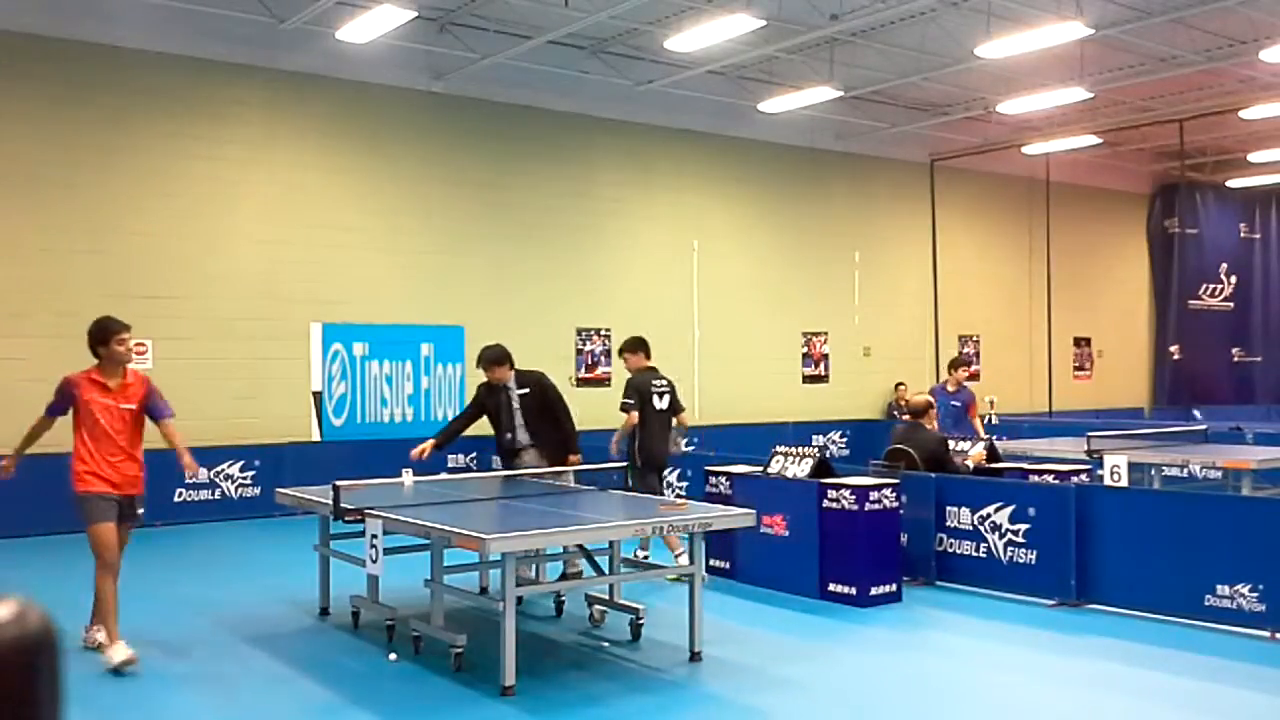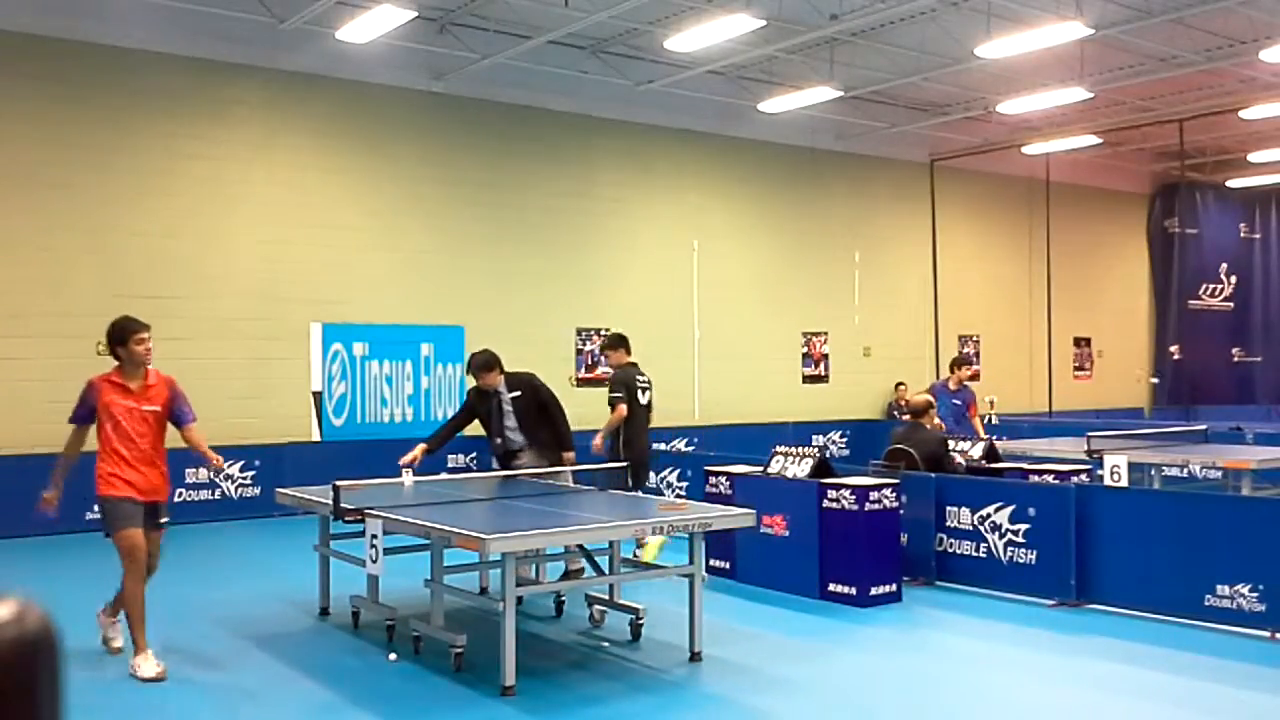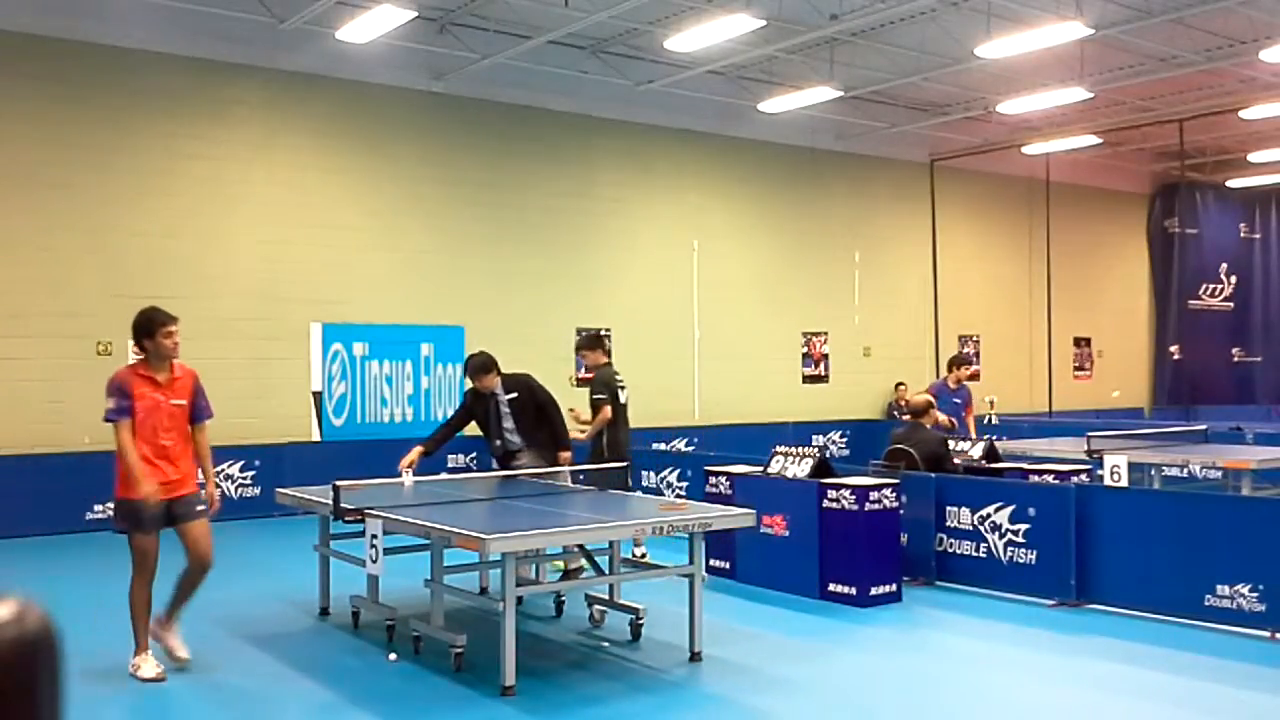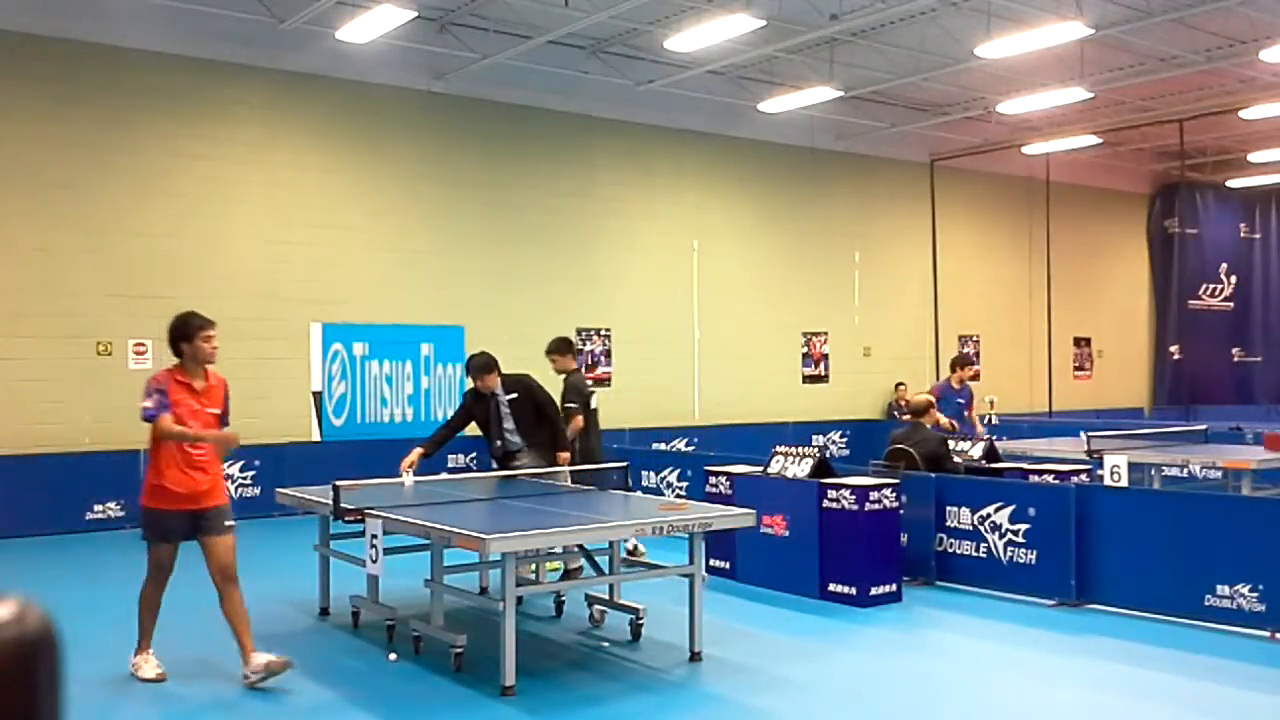
dt=0.2s
person 1, frame 1
left shoulder: (142, 384)
right shoulder: (74, 385)
left elbow: (165, 424)
right elbow: (46, 422)
left wrist: (184, 455)
left hip: (131, 484)
right hip: (93, 484)
left knee: (112, 561)
right knee: (108, 560)
left ankle: (95, 628)
right ankle: (113, 642)
person 1, frame 2
left shoulder: (166, 386)
right shoulder: (97, 388)
left elbow: (188, 428)
right elbow: (78, 437)
left wrist: (207, 453)
right wrist: (56, 485)
left hip: (155, 489)
right hip: (117, 489)
left knee: (147, 566)
right knee: (135, 564)
left ankle: (109, 614)
right ankle: (141, 653)
person 1, frame 3
left shoulder: (189, 378)
right shoulder: (123, 381)
left elbow: (199, 432)
right elbow: (123, 436)
left wrist: (210, 480)
right wrist: (140, 480)
left hip: (183, 485)
right hip: (138, 490)
left knee: (202, 559)
right knee: (145, 569)
left ankle: (166, 623)
right ankle: (141, 653)
person 1, frame 4
left shoulder: (219, 385)
right shoulder: (160, 384)
right elbow: (163, 429)
right wrist: (208, 438)
left hip: (211, 497)
right hip: (165, 498)
left knee: (227, 576)
right knee: (158, 576)
left ankle: (251, 662)
right ankle: (143, 652)
person 2, frame 1
left shoulder: (536, 381)
right shoulder: (486, 392)
left elbow: (562, 414)
right elbow: (464, 419)
left wrist: (572, 449)
right wrist: (435, 441)
left hip: (548, 455)
right hip: (516, 460)
left ankle: (572, 568)
right ankle: (523, 573)
person 2, frame 2
left shoulder: (526, 382)
right shoulder: (477, 396)
left elbow: (555, 411)
right elbow: (455, 424)
left wrist: (567, 447)
right wrist: (424, 446)
left hip: (546, 455)
right hip: (514, 461)
left ankle: (574, 565)
right ankle: (523, 572)
person 2, frame 3
left shoulder: (523, 383)
right shoulder: (473, 398)
left elbow: (551, 410)
right elbow: (451, 426)
left wrist: (563, 446)
right wrist: (420, 449)
left hip: (545, 454)
right hip: (513, 462)
left ankle: (573, 565)
right ankle: (522, 572)
person 2, frame 4
left shoulder: (523, 384)
right shoulder: (473, 399)
left elbow: (551, 411)
right elbow: (450, 427)
left wrist: (562, 447)
right wrist: (421, 450)
left hip: (544, 454)
right hip: (512, 462)
left ankle: (573, 564)
person 3, frame 1
left shoulder: (635, 383)
right shoulder: (667, 383)
left elbow: (633, 419)
right elbow: (682, 420)
left wrist: (616, 439)
right wrist: (675, 439)
left hip: (642, 454)
right hip: (661, 454)
left ankle: (681, 555)
right ankle: (642, 552)
person 3, frame 2
left shoulder: (619, 377)
right shoulder: (644, 378)
left elbow: (621, 412)
left wrist: (602, 436)
left hip: (625, 449)
right hip: (642, 448)
left ankle: (647, 540)
right ankle: (641, 549)
person 3, frame 3
left shoulder: (600, 378)
right shoulder: (615, 377)
left elbow: (605, 414)
left wrist: (585, 435)
right wrist: (585, 420)
left hip: (606, 448)
right hip: (621, 447)
right ankle: (639, 550)
person 3, frame 4
left shoulder: (571, 384)
right shoulder: (582, 381)
left elbow: (577, 422)
left hip: (579, 453)
right hip: (592, 450)
right ankle: (630, 543)
